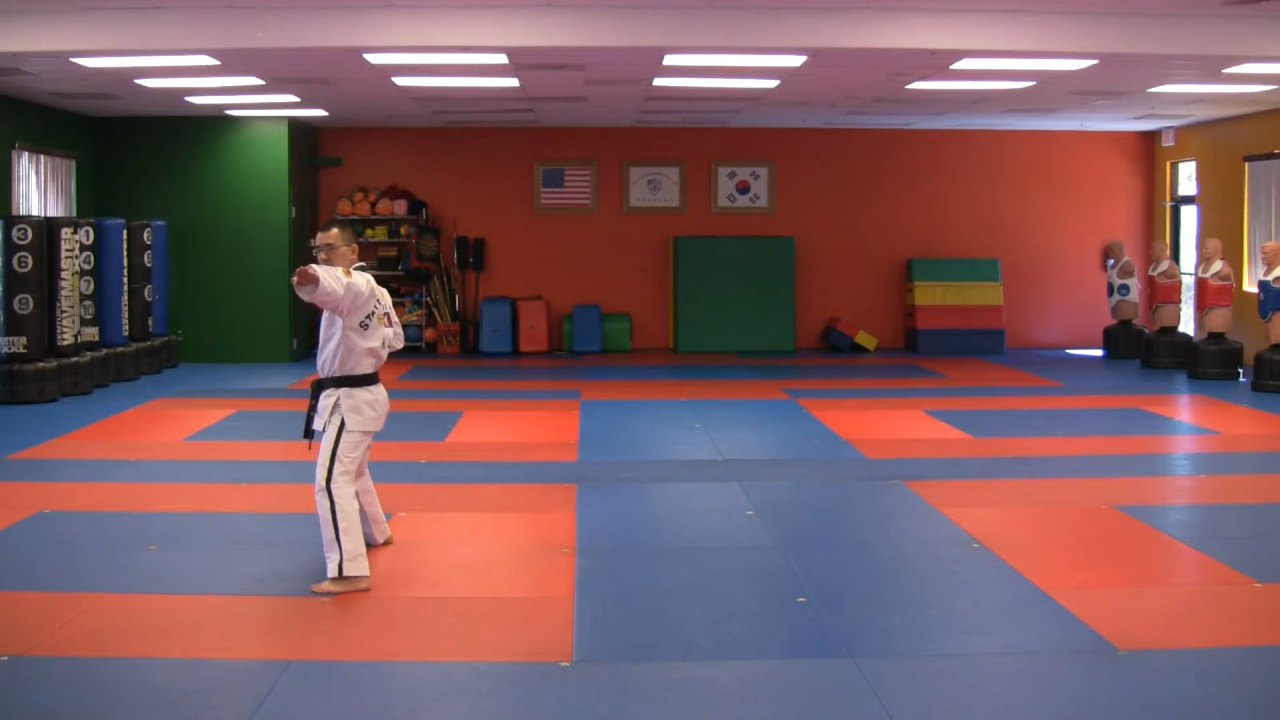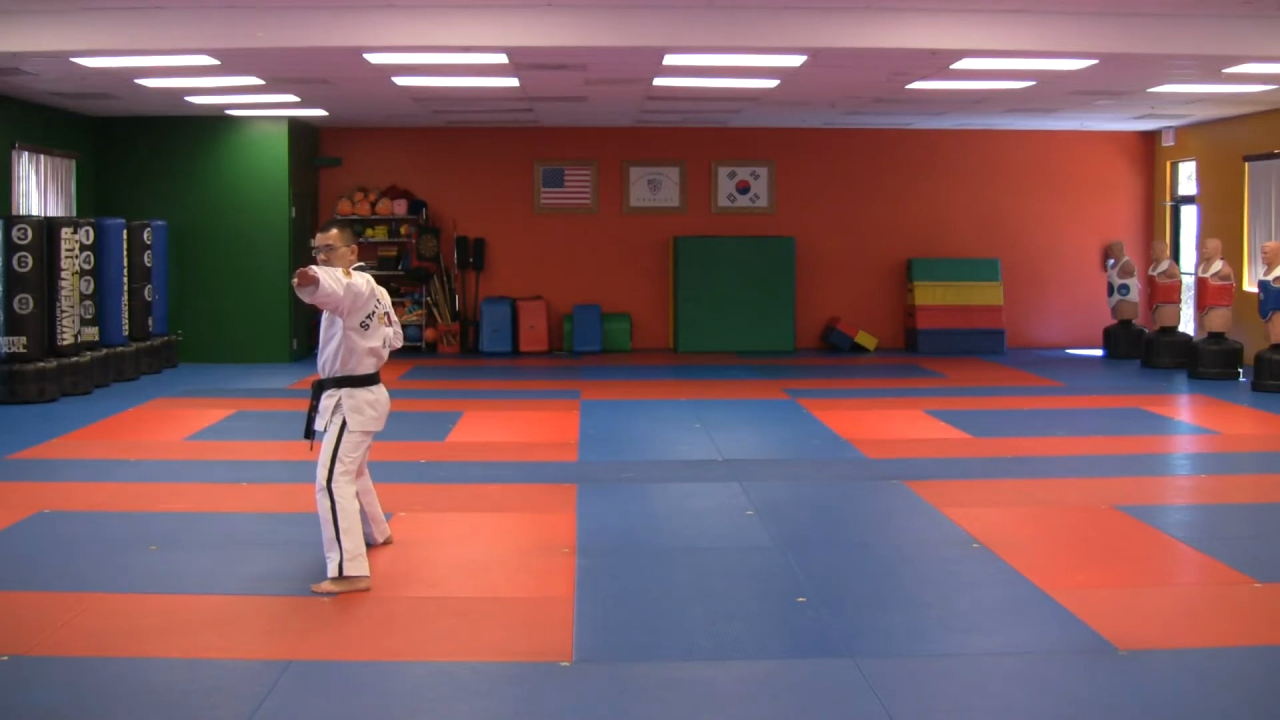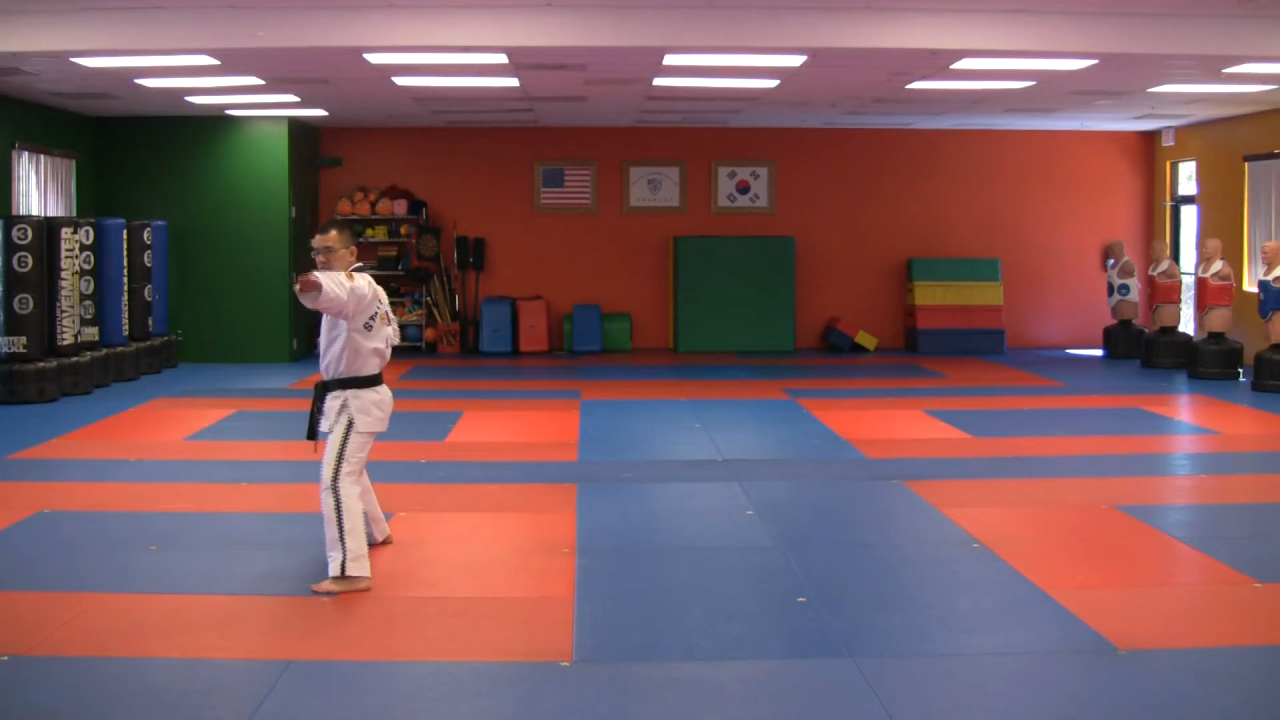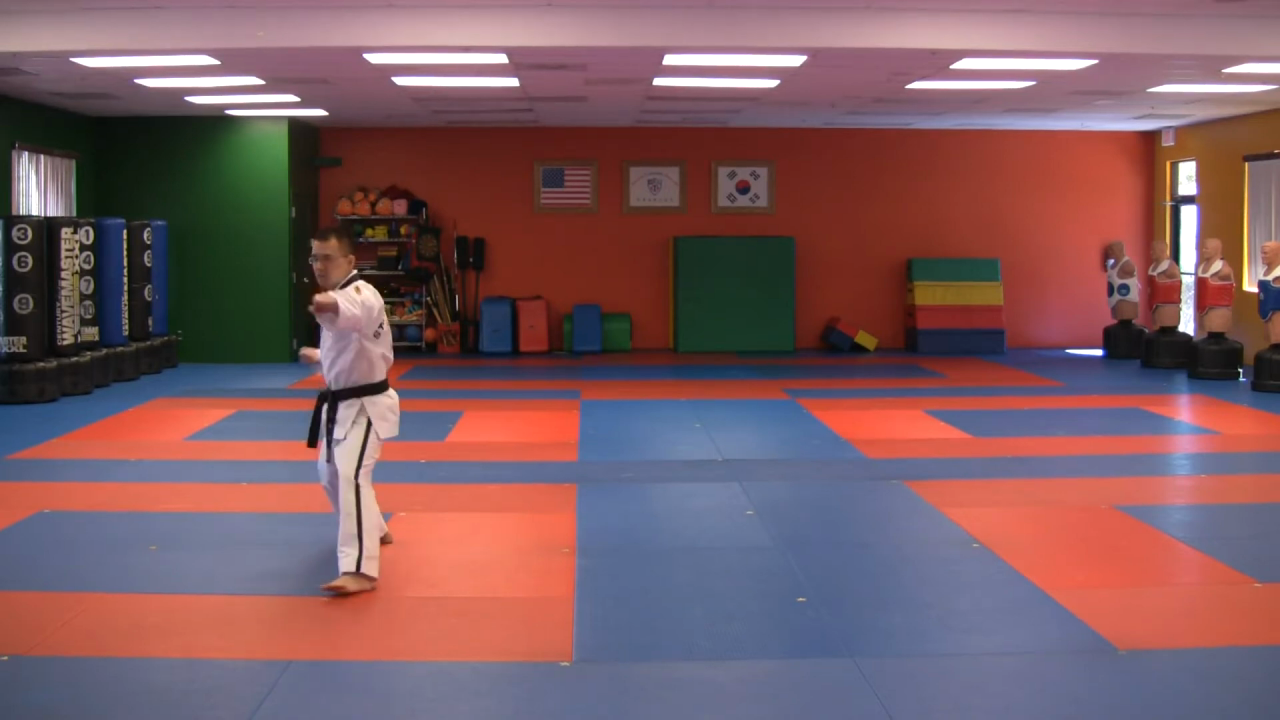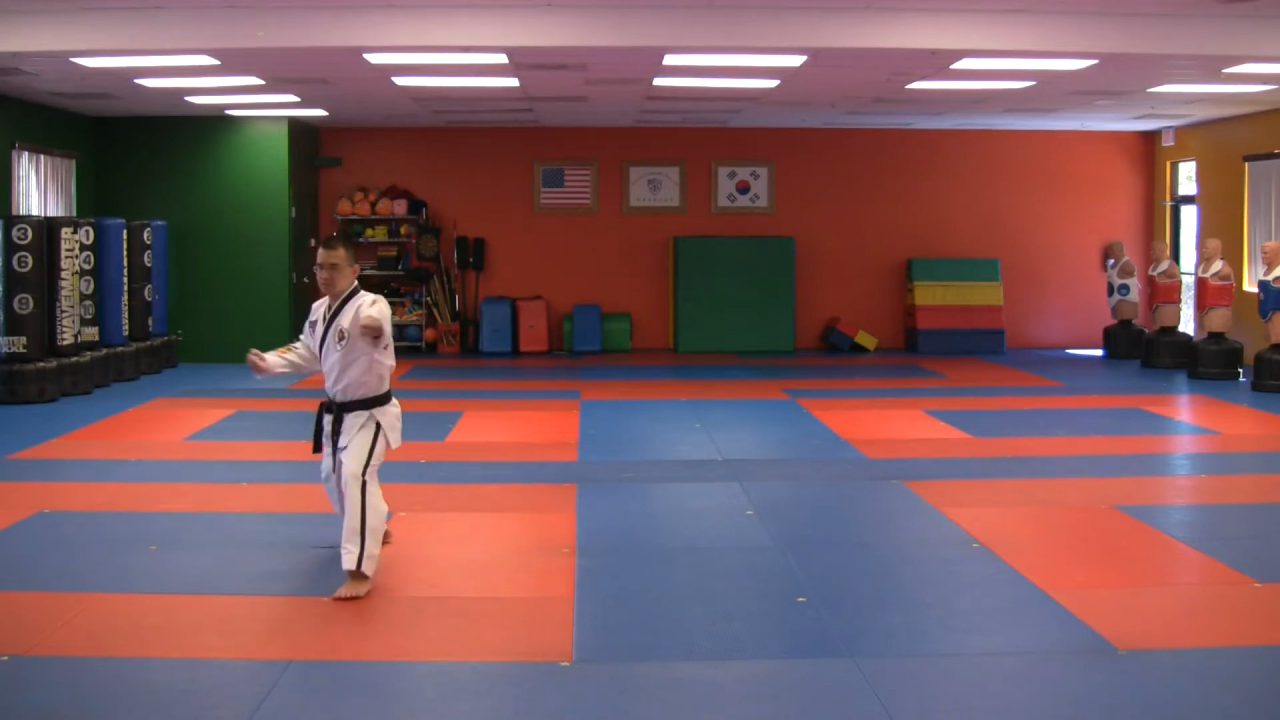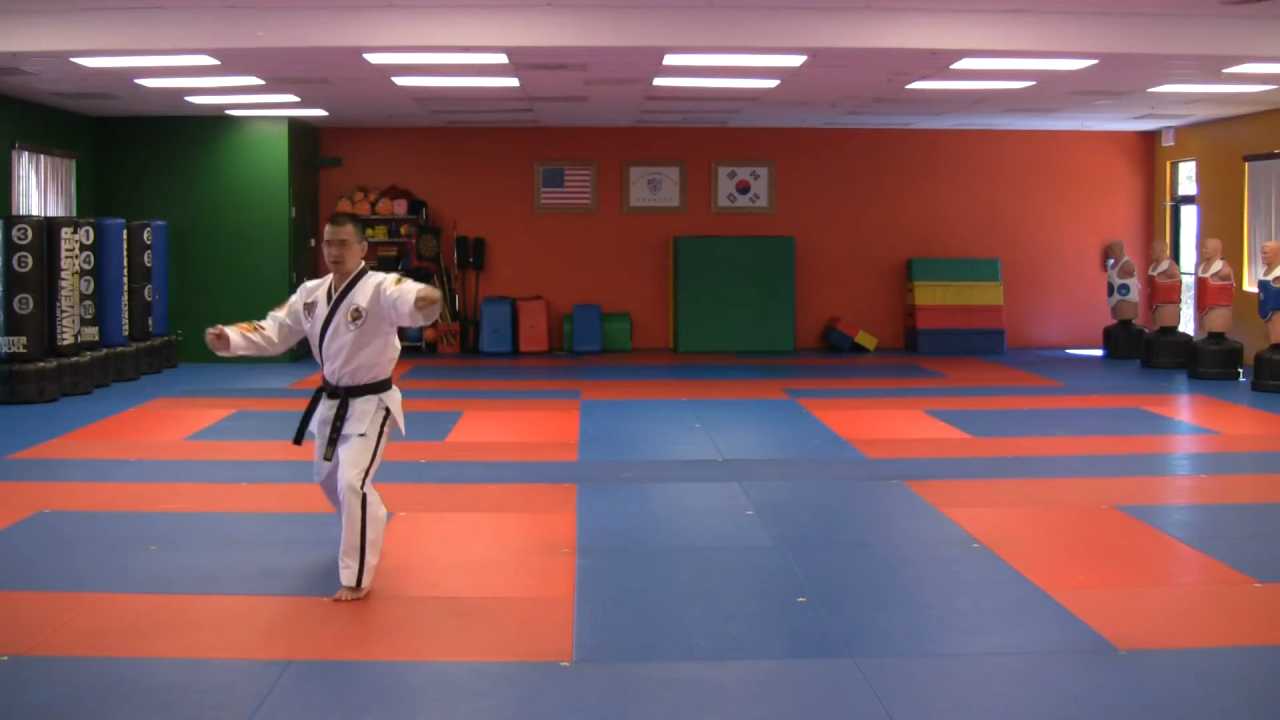
dt=0.2s
person 1, frame 1
left shoulder: (356, 284)
right shoulder: (373, 290)
left elbow: (334, 284)
right elbow: (394, 338)
left wrist: (312, 279)
right wrist: (358, 338)
left hip: (349, 399)
right hip: (360, 393)
left knee: (332, 479)
right knee: (353, 470)
left ankle: (350, 571)
right ankle: (376, 532)
person 1, frame 2
left shoulder: (356, 284)
right shoulder: (371, 289)
left elbow: (335, 285)
right elbow: (394, 336)
left wrist: (313, 280)
right wrist: (356, 339)
left hip: (351, 399)
right hip: (358, 394)
left knee: (332, 479)
right knee: (352, 470)
left ankle: (350, 571)
right ankle: (376, 532)
person 1, frame 3
left shoulder: (356, 284)
right shoulder: (367, 288)
left elbow: (336, 293)
right elbow: (389, 333)
left wrist: (315, 285)
right wrist: (339, 343)
left hip: (356, 400)
right hip: (347, 397)
left knee: (337, 478)
right knee: (348, 471)
left ankle: (350, 572)
right ankle: (376, 531)
person 1, frame 4
left shoulder: (362, 295)
right shoulder: (336, 295)
left elbow: (345, 313)
left wrist: (329, 306)
right wrist: (320, 355)
left hip: (366, 406)
right hip: (340, 405)
left knee: (350, 479)
right knee: (332, 476)
left ankle: (358, 570)
right ankle: (375, 530)
person 1, frame 5
left shoulder: (369, 305)
right shoulder: (321, 311)
left elbow: (376, 324)
right elbow: (308, 352)
left wrist: (372, 331)
right wrist: (267, 362)
left hip: (370, 416)
right hip: (337, 415)
left knee: (355, 479)
right knee: (336, 480)
left ankle: (359, 572)
right ankle: (375, 528)
person 1, frame 6
left shoulder: (379, 288)
right shoulder: (311, 293)
left elbow: (408, 302)
right elbow: (273, 330)
left wrist: (425, 302)
right wrist: (228, 338)
left hip: (369, 405)
right hip: (331, 403)
left knee: (353, 484)
right knee: (331, 480)
left ankle: (355, 579)
right ankle: (367, 535)
